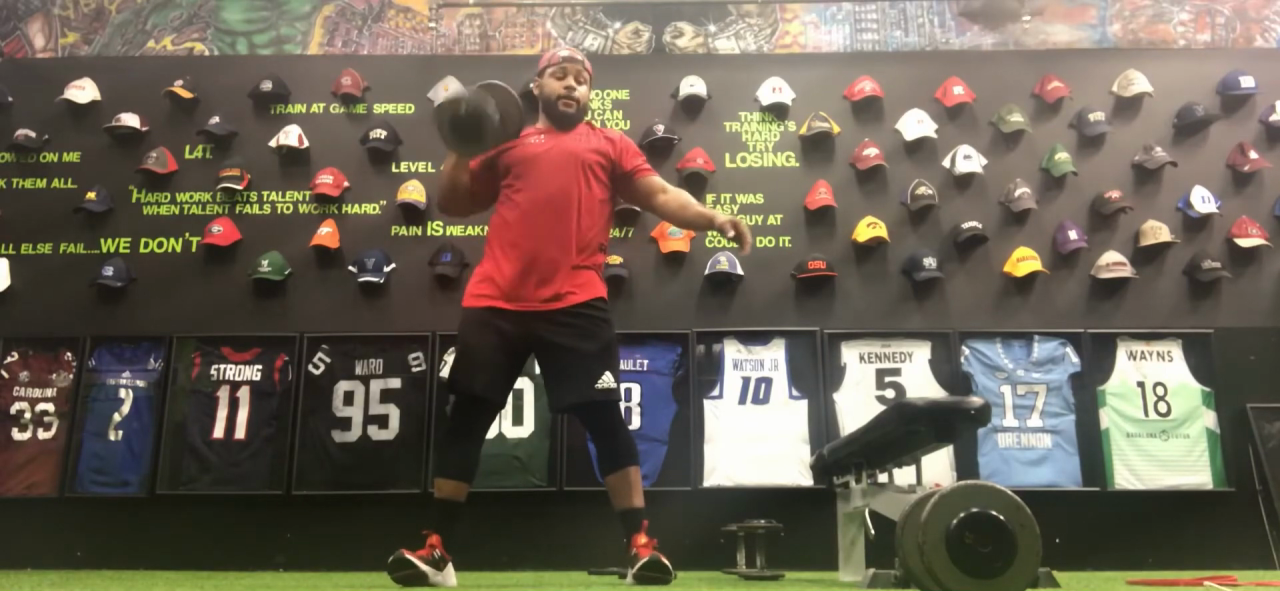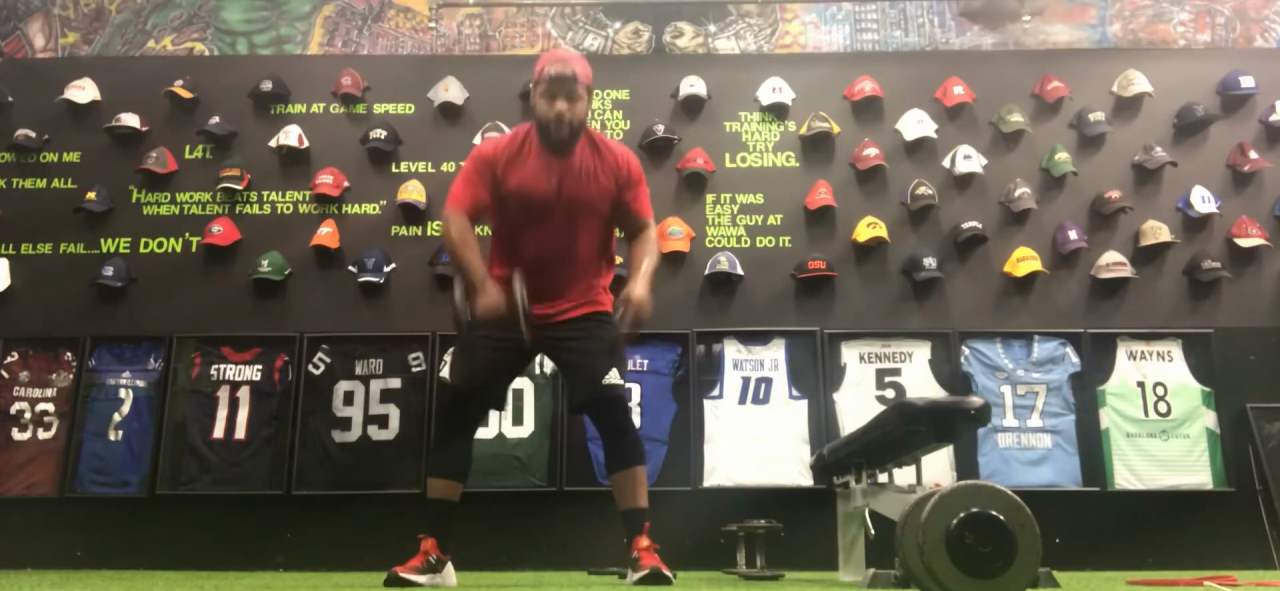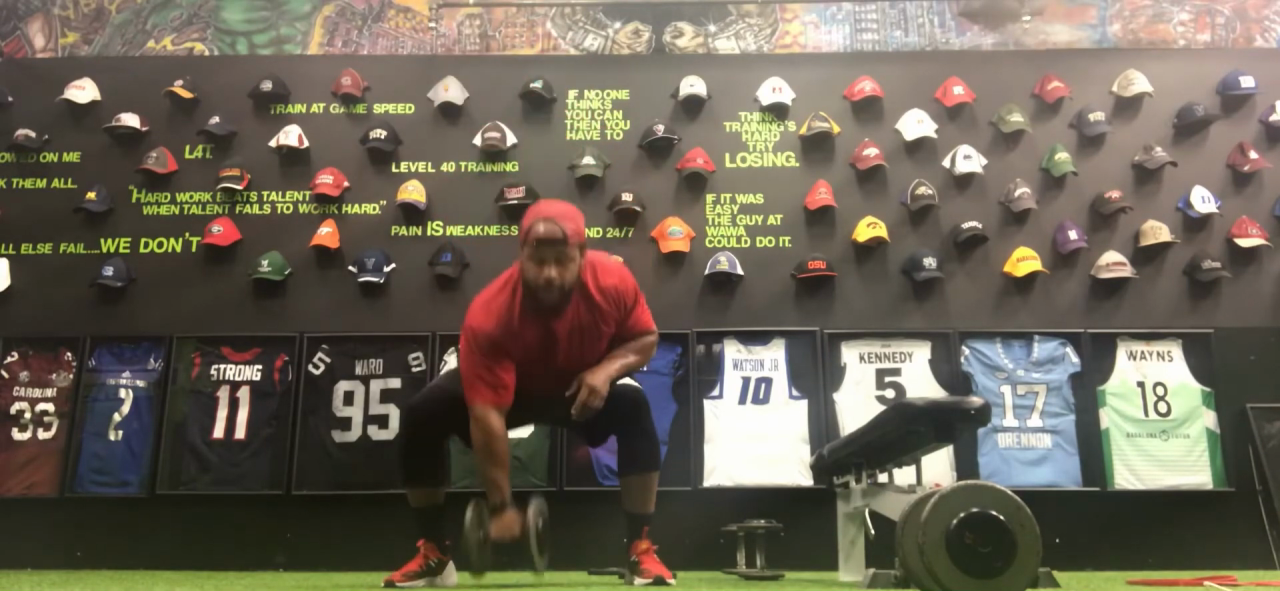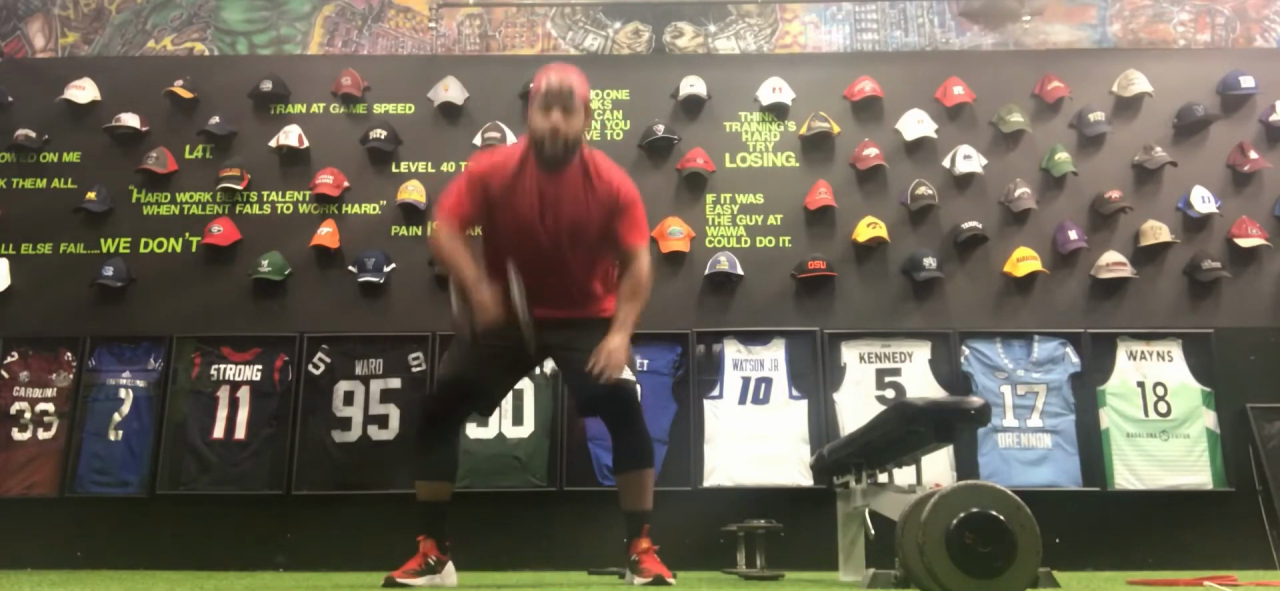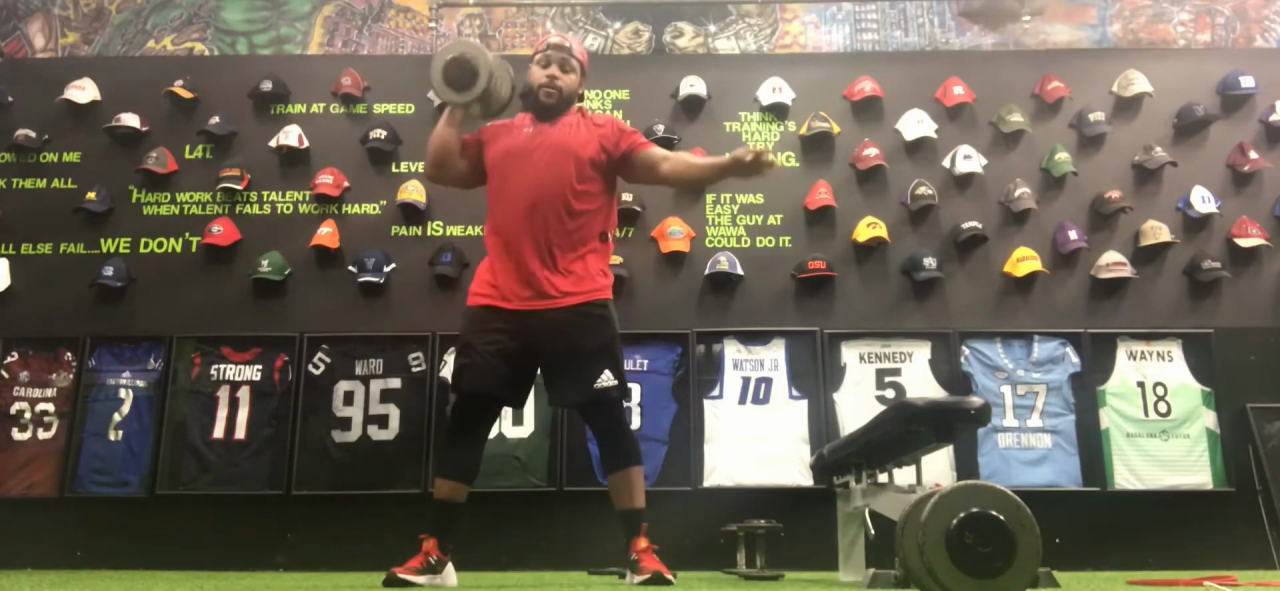
dt=0.4s
person 1, frame 1
left shoulder: (609, 145)
right shoulder: (507, 143)
left elbow: (660, 194)
right elbow: (451, 203)
left wrist: (711, 219)
left hip: (576, 305)
right hip: (495, 302)
left knee: (604, 418)
right knee: (466, 417)
left ankle: (642, 548)
person 1, frame 2
left shoulder: (617, 159)
right shoulder: (495, 153)
left elbow: (643, 228)
right elbow: (456, 218)
left wrist: (641, 279)
right wrist: (482, 288)
left hip: (584, 312)
right hip: (504, 306)
left knee: (612, 412)
right knee: (459, 412)
person 1, frame 3
left shoulder: (614, 284)
right shoulder: (489, 315)
left elbow: (646, 339)
right elbow: (487, 417)
left wrist: (607, 368)
right wrist: (501, 505)
left hip: (582, 387)
right hip: (508, 389)
left knee: (633, 409)
right knee: (421, 418)
left ankle: (641, 552)
right ankle: (433, 554)
person 1, frame 4
left shoulder: (611, 184)
right shoulder: (492, 169)
left elbow: (636, 264)
right elbow: (444, 231)
left wrist: (620, 334)
right wrist: (477, 287)
left hip: (585, 318)
right hip: (505, 314)
left knee: (625, 409)
right knee: (441, 410)
person 1, frame 5
left shoulder: (603, 131)
right shoulder: (496, 133)
left elbow: (665, 164)
right elbow: (440, 168)
left wrist: (731, 164)
right wrist: (455, 106)
left hip: (578, 303)
right hip: (497, 304)
left knee: (609, 418)
right knee: (468, 419)
